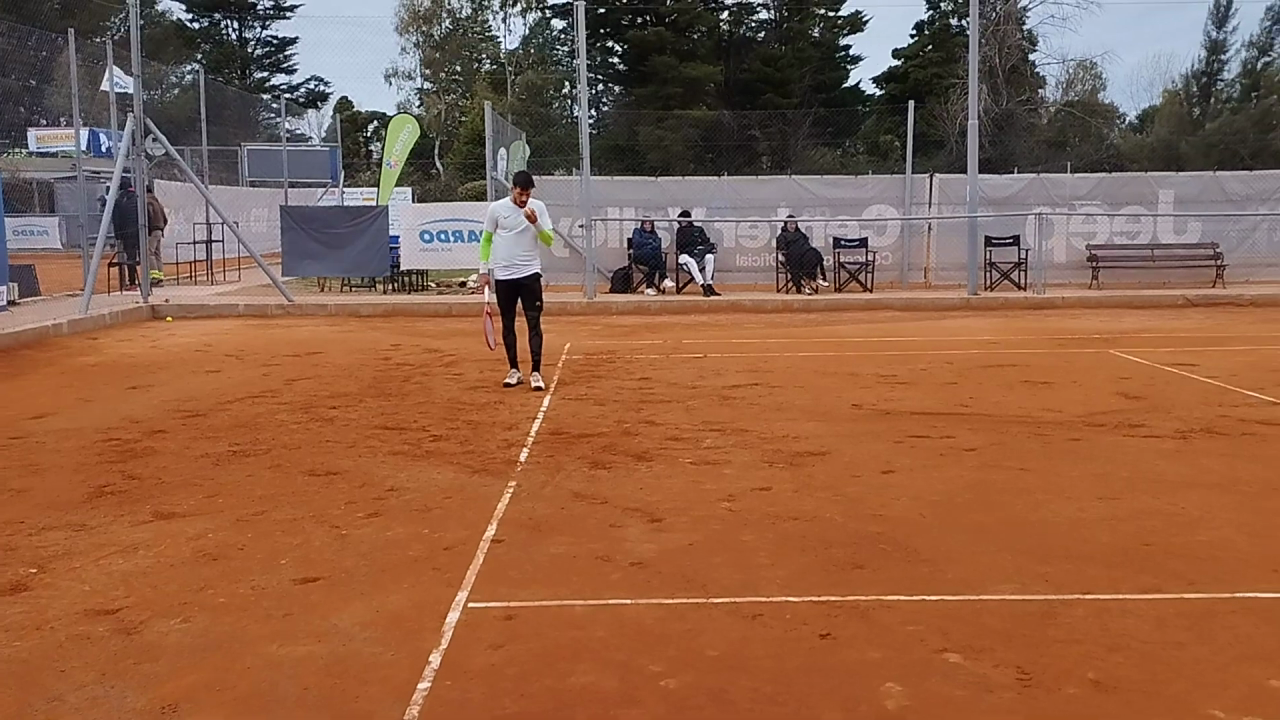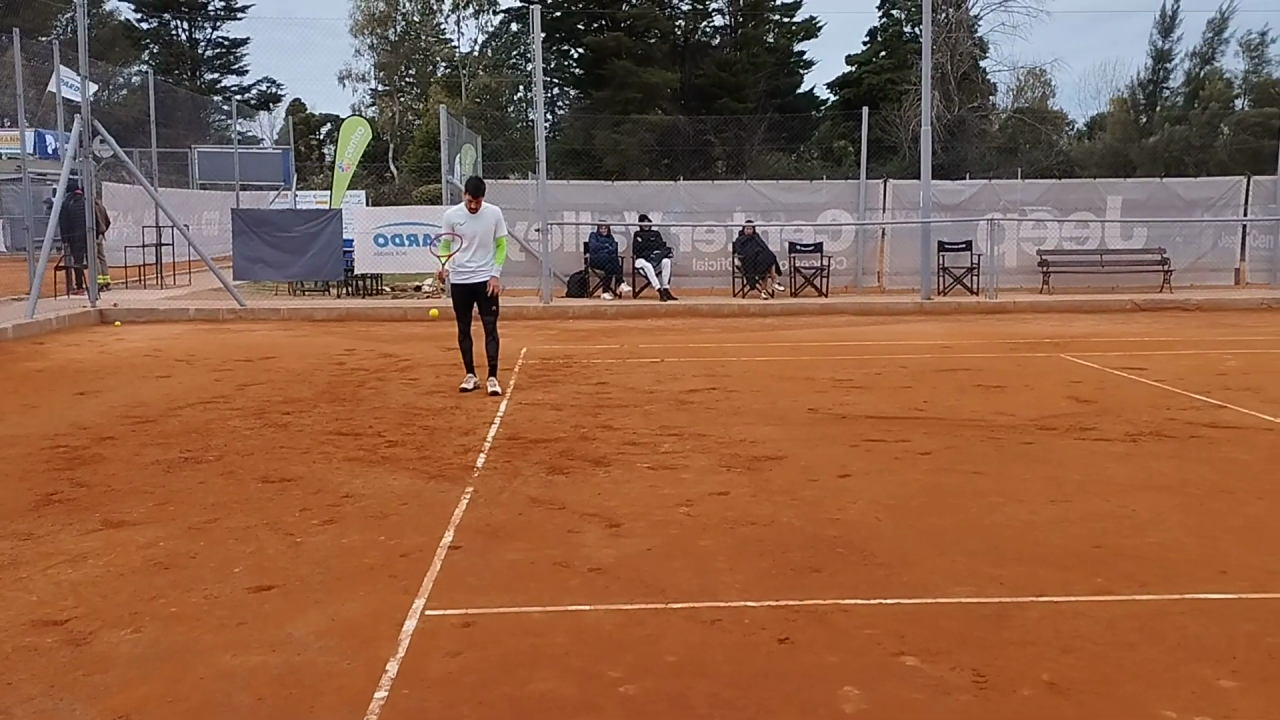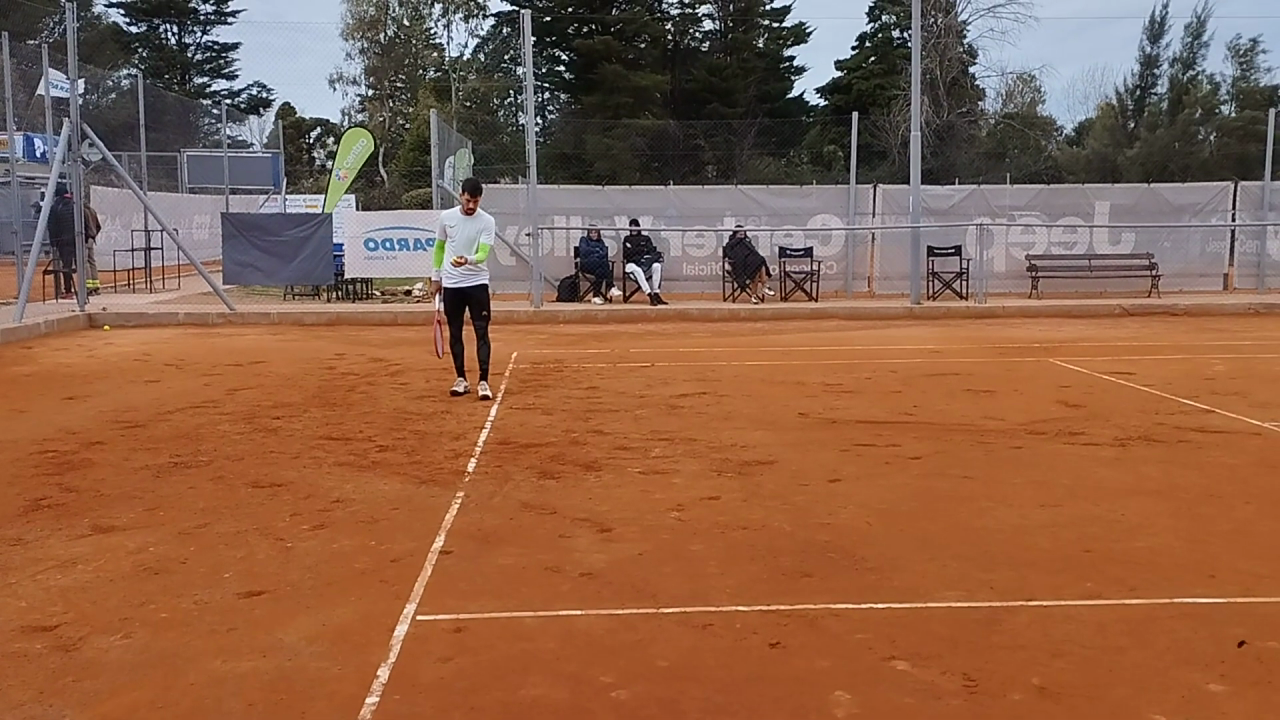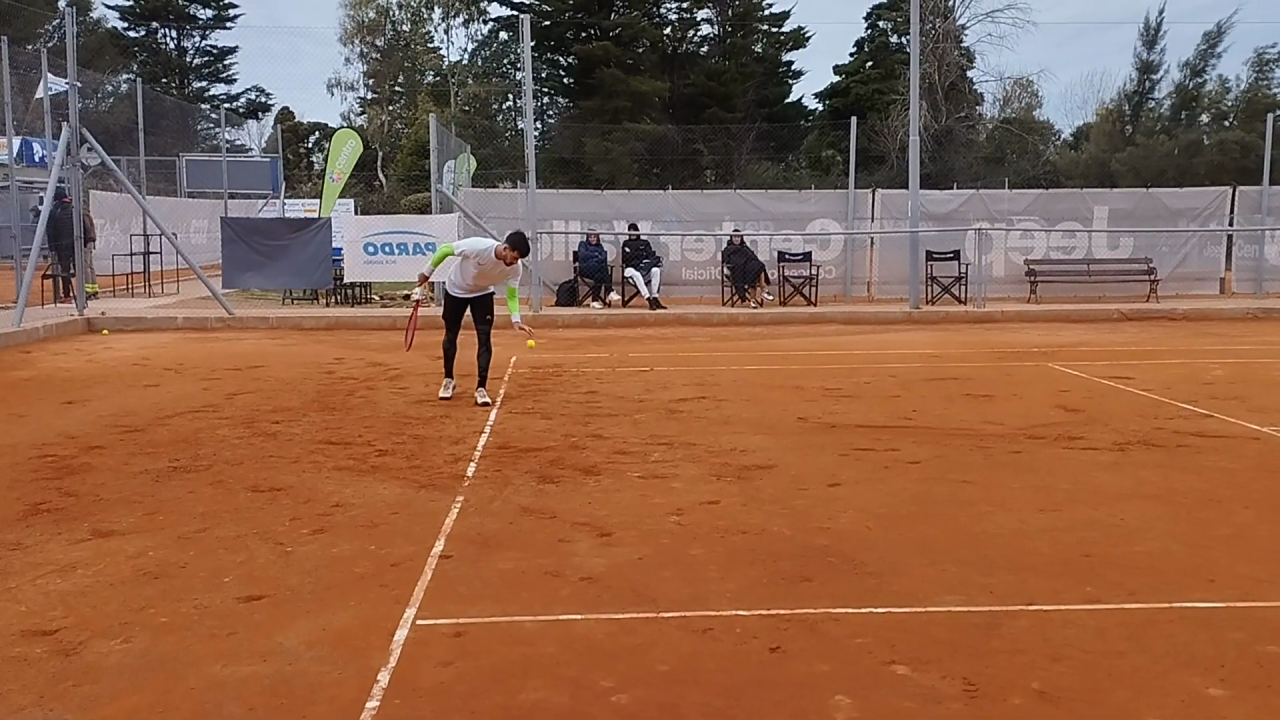
dt=1s
person 1, frame 1
left shoulder: (538, 208)
right shoulder: (496, 208)
left elbow: (549, 240)
right elbow: (486, 240)
left wrist: (536, 223)
right wrist: (483, 270)
left hip: (530, 273)
right hip: (503, 275)
left knee: (534, 322)
right knee: (507, 324)
left ankle: (535, 372)
right ankle: (514, 370)
person 1, frame 2
left shoulder: (494, 213)
right shoulder: (451, 215)
left elbow: (501, 246)
right elbow: (445, 246)
left wrist: (495, 275)
right wrist: (445, 266)
left hip: (486, 280)
right hip: (460, 281)
left knee: (490, 327)
right knee: (464, 329)
left ankle: (492, 377)
right ankle: (470, 375)
person 1, frame 3
left shoulder: (487, 221)
right shoulder: (446, 217)
left elbow: (483, 253)
right elbow: (439, 247)
left wrist: (468, 261)
right wrist: (436, 276)
left hip: (477, 284)
right hip: (451, 284)
left knee: (481, 332)
right knee: (455, 333)
left ankle: (483, 381)
right ankle: (461, 379)
person 1, frame 4
left shoulder: (515, 268)
right shoulder: (477, 246)
left elbow: (512, 296)
right elbow: (445, 249)
left wrist: (516, 320)
right wrist: (427, 273)
left hip: (483, 294)
right hip: (455, 290)
left knee: (484, 338)
right knee: (451, 336)
left ankle: (481, 388)
right ankle: (449, 379)
